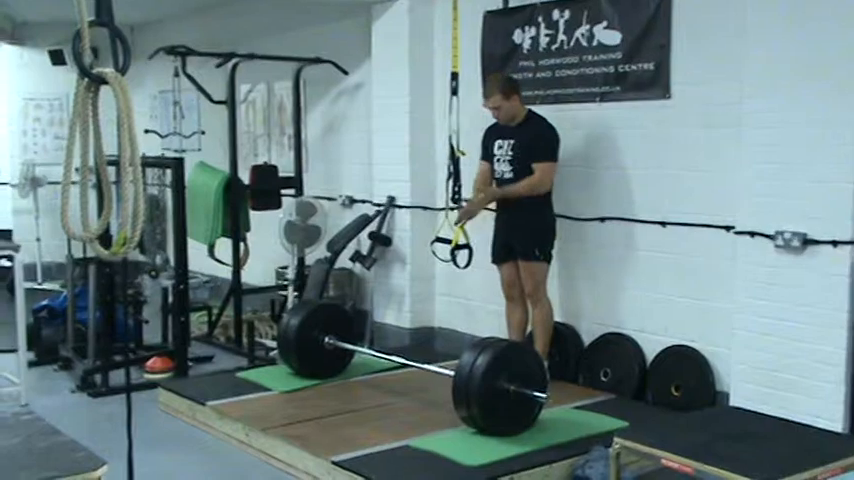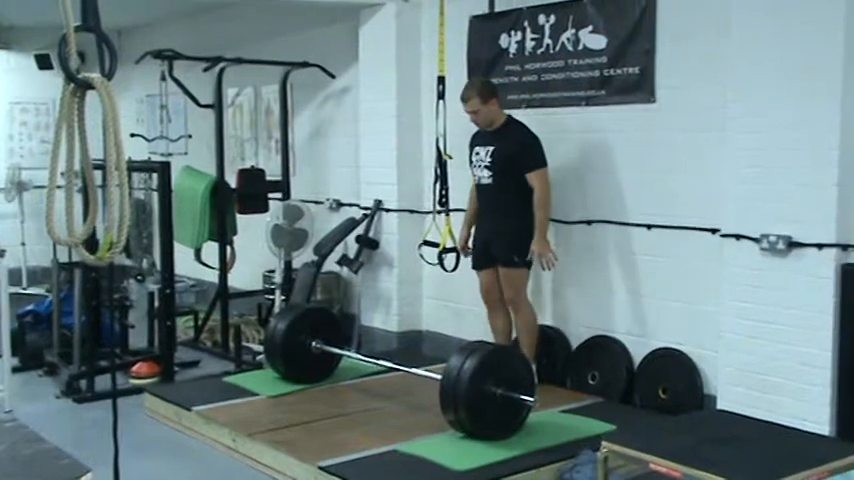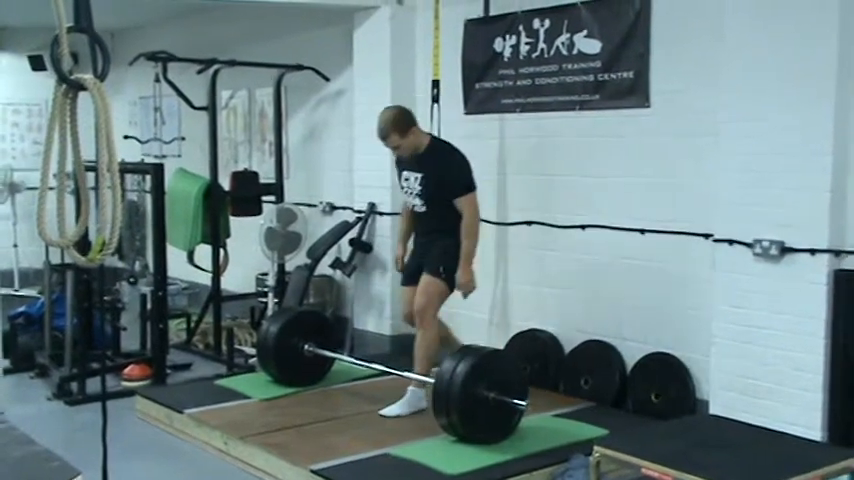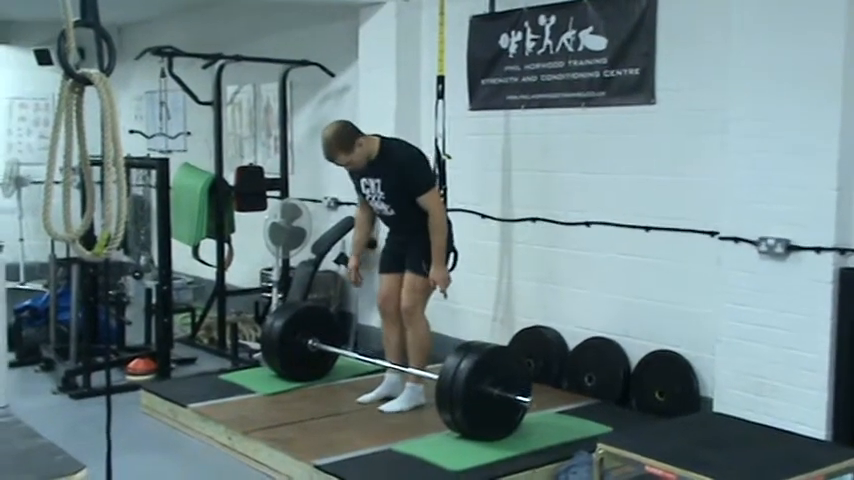
dt=0.7s
person 1, frame 1
left shoulder: (541, 131)
right shoulder: (493, 133)
left elbow: (542, 182)
right elbow: (484, 175)
left wrist: (494, 193)
right wrist: (479, 198)
left hip: (534, 225)
right hip: (504, 223)
left knee: (534, 294)
right knee: (511, 293)
person 1, frame 2
left shoulder: (521, 138)
right shoulder: (477, 139)
left elbow: (541, 189)
left wrist: (540, 238)
right wrist: (466, 228)
left hip: (514, 233)
right hip: (485, 230)
left knee: (516, 300)
right knee: (491, 299)
person 1, frame 3
left shoulder: (449, 160)
right shoulder: (403, 159)
left elbow: (471, 214)
left wrist: (466, 267)
right wrist: (401, 245)
left hip: (450, 243)
right hip: (423, 242)
left knee: (423, 311)
right knee: (410, 313)
left ankle: (417, 393)
person 1, frame 4
left shoulder: (405, 159)
right shoulder: (358, 165)
left elbow: (436, 211)
right elbow: (365, 209)
left wrist: (438, 264)
right wrist: (356, 255)
left hip: (427, 238)
right hip: (398, 236)
left knee: (410, 308)
right knee: (387, 305)
left ankle: (415, 389)
right ankle: (393, 380)
